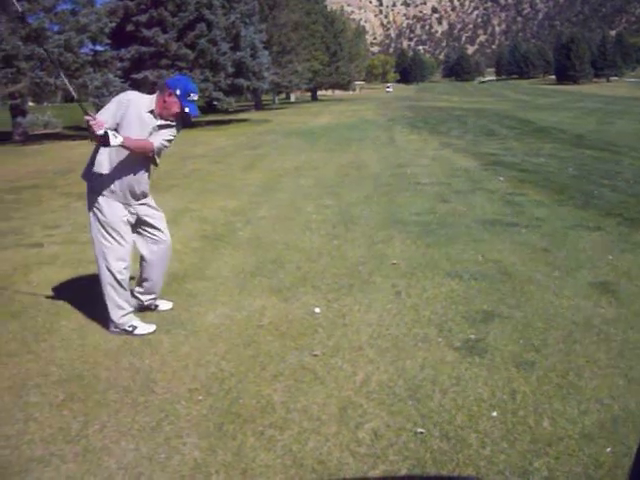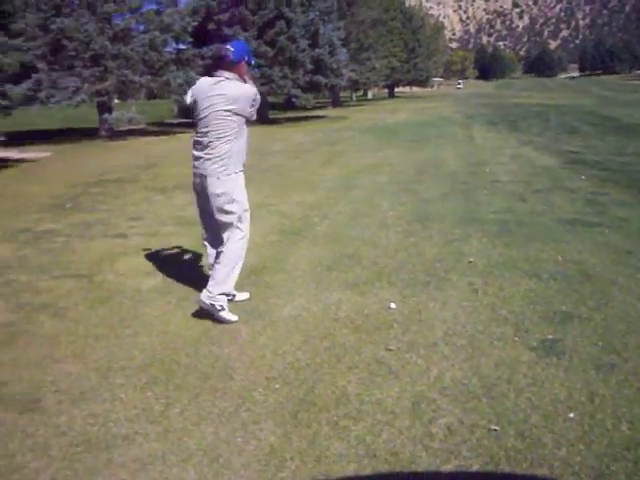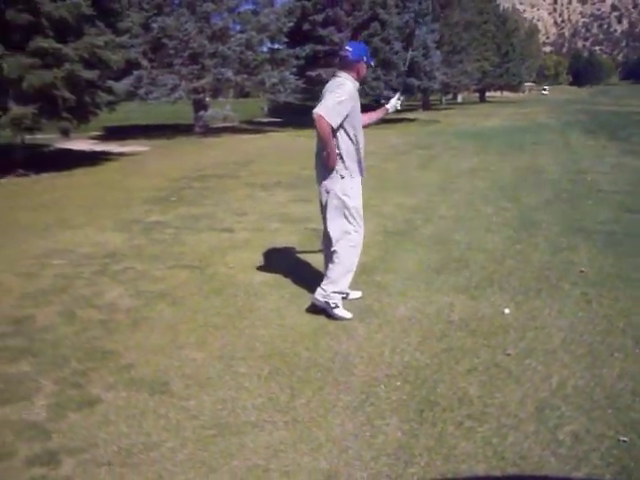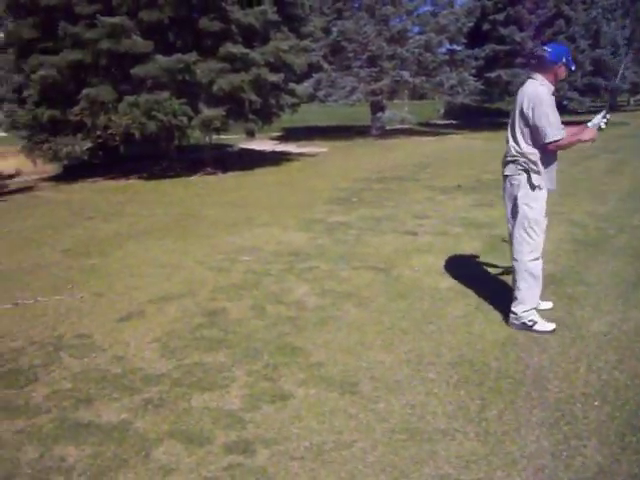
dt=1s
person 1, frame 1
left shoulder: (172, 126)
right shoulder: (129, 101)
left elbow: (149, 147)
right elbow: (96, 128)
left wrist: (113, 137)
right wrist: (100, 132)
left hip: (138, 194)
right hip: (106, 191)
left knee: (159, 242)
right knee: (117, 256)
left ankle: (144, 297)
right ankle: (121, 318)
person 1, frame 2
left shoulder: (201, 85)
right shoulder: (246, 91)
left wrist: (220, 69)
right wrist: (242, 79)
left hip: (201, 171)
right hip: (225, 173)
left knee: (214, 233)
right knee: (236, 232)
left ankle: (221, 288)
right ankle: (214, 295)
person 1, frame 3
left shoulder: (339, 85)
right shoulder: (345, 88)
left elbow: (356, 120)
right elbow: (320, 116)
left wrist: (386, 110)
right wrist: (331, 151)
left hip: (340, 172)
right hip: (341, 173)
left knee: (337, 230)
right knee: (349, 232)
left ankle: (335, 286)
right ankle: (328, 293)
person 1, frame 4
left shoulder: (535, 89)
right shoulder: (539, 94)
left elbow: (551, 131)
right elbow: (554, 142)
left wrist: (587, 125)
right wrist: (583, 136)
left hip: (528, 178)
right hip: (527, 179)
left knee: (529, 243)
right knee: (528, 246)
left ankle: (526, 298)
right ankle: (523, 313)
